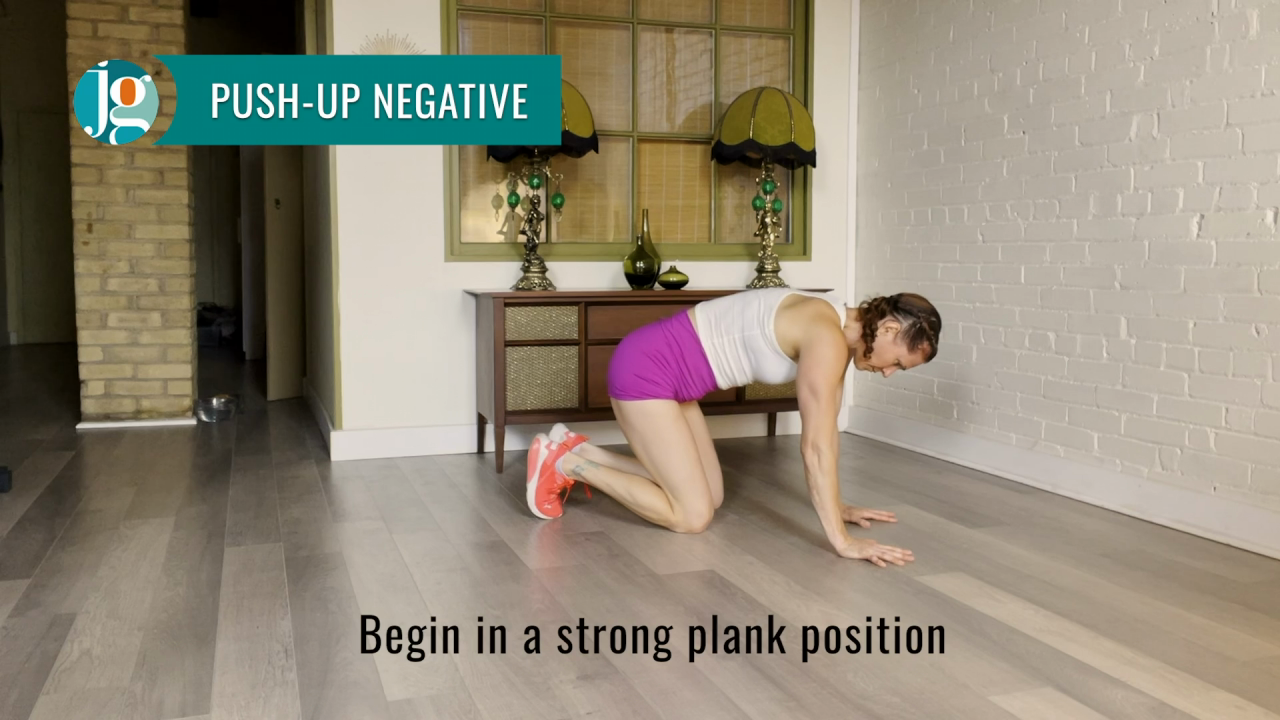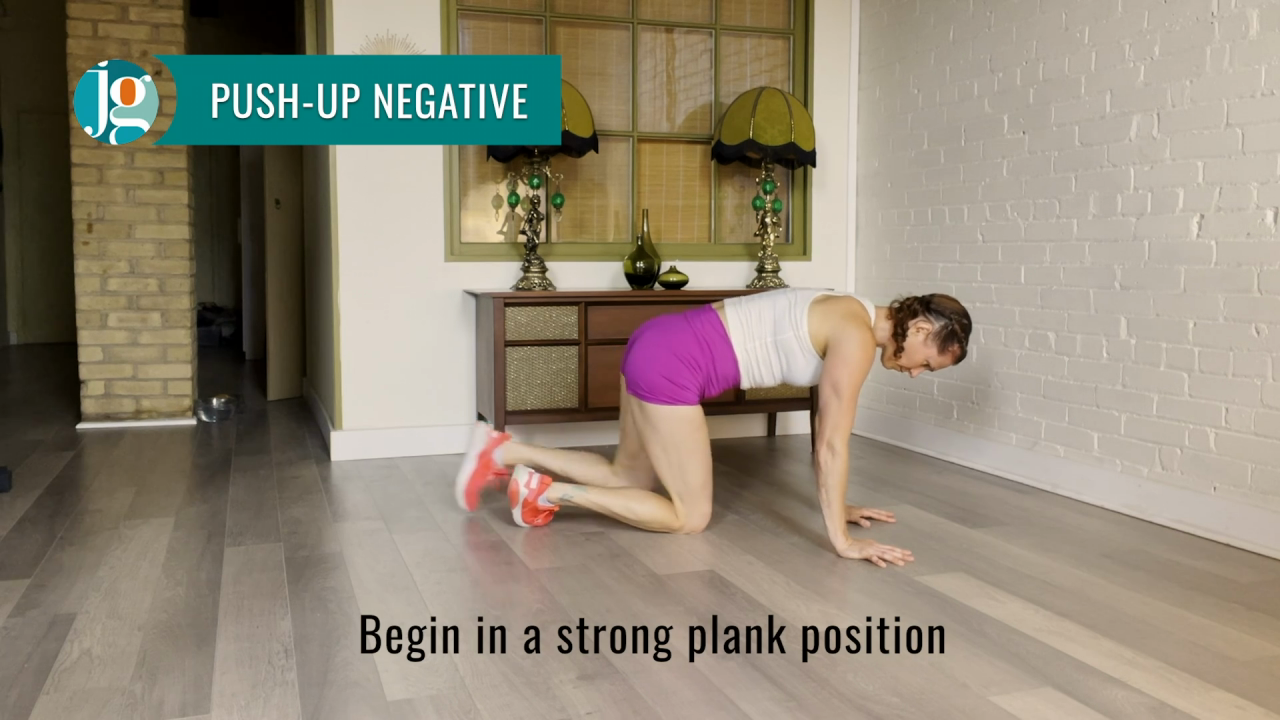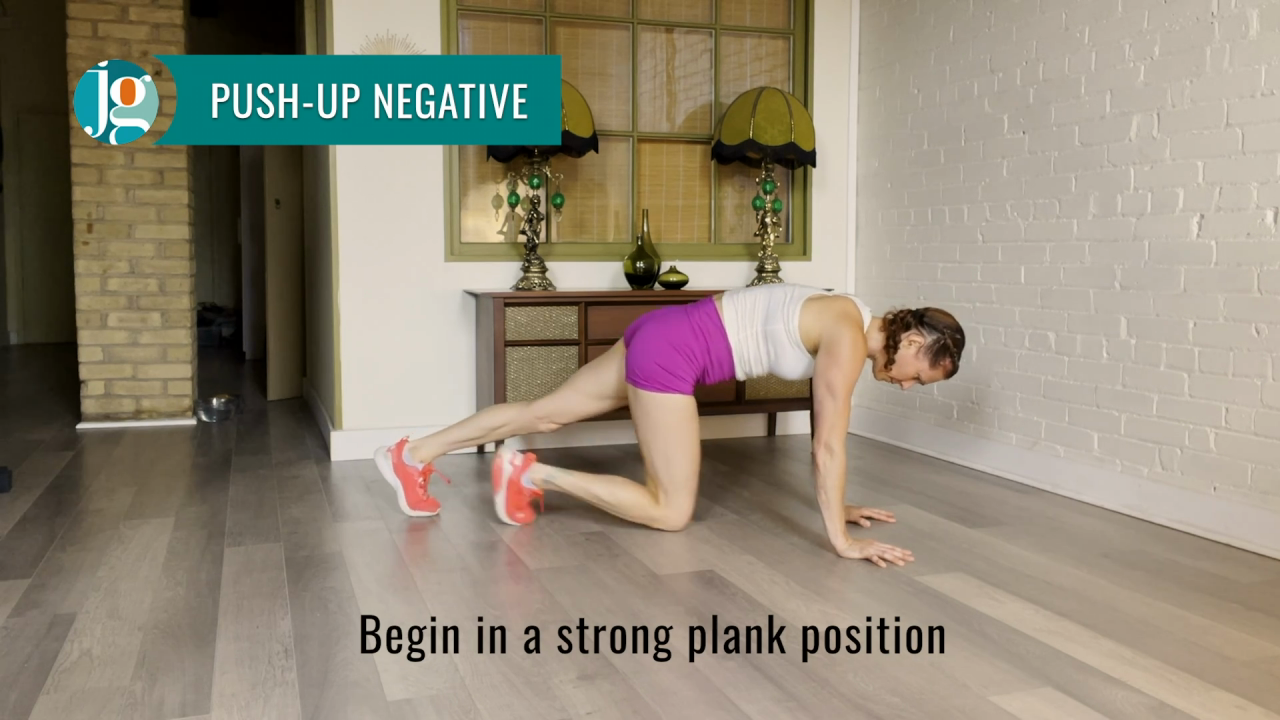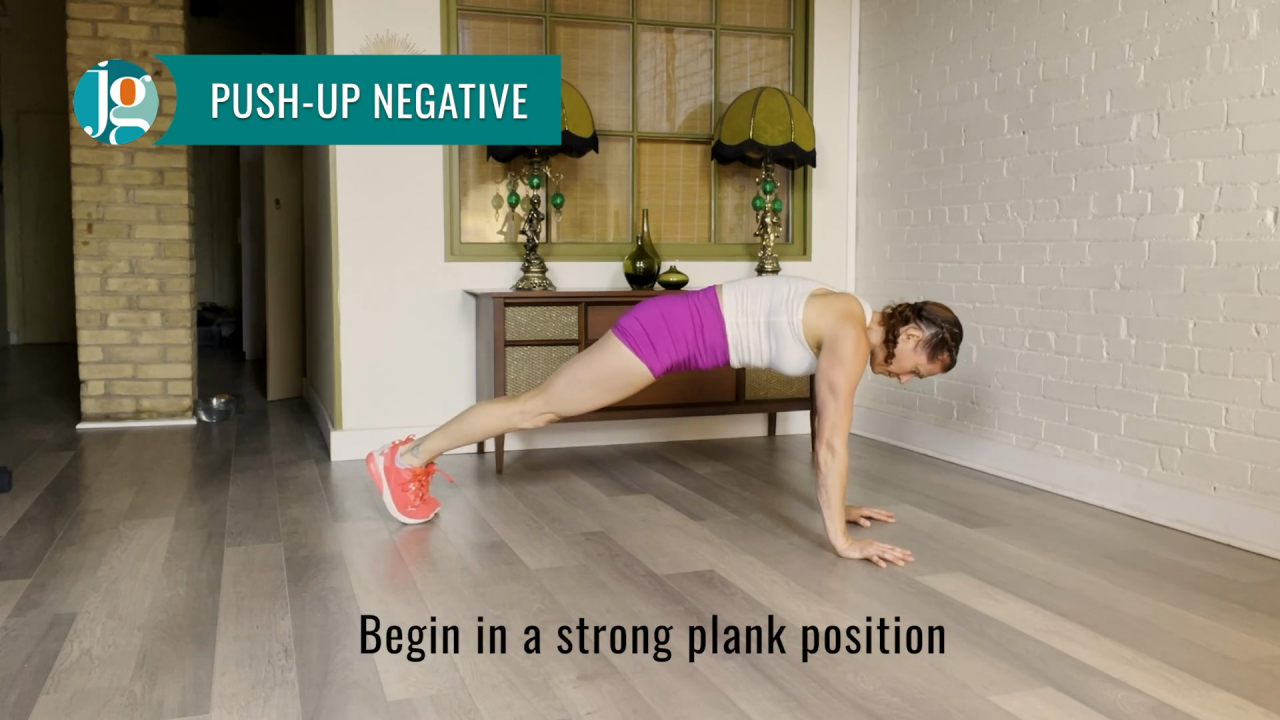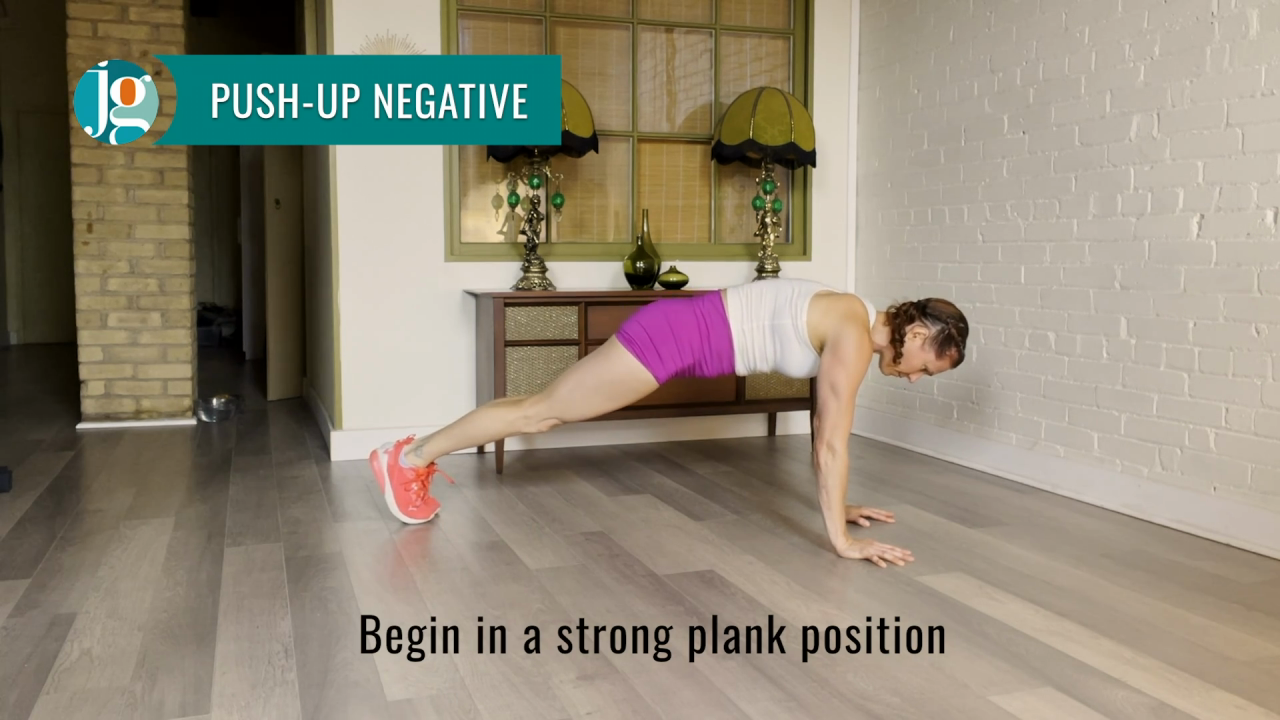
dt=1s
person 1, frame 1
left shoulder: (841, 331)
right shoulder: (827, 338)
left elbow: (827, 428)
right elbow: (816, 446)
left wrist: (838, 506)
right wrist: (842, 541)
left hip: (662, 369)
right hip: (643, 370)
left knee: (708, 496)
right knee: (692, 516)
left ankle: (575, 449)
right ankle: (564, 464)
person 1, frame 2
left shoulder: (849, 322)
right shoulder: (857, 334)
left elbow: (826, 430)
right elbow: (832, 445)
left wrist: (838, 507)
right wrist: (842, 539)
left hip: (659, 347)
right hip: (671, 365)
left knee: (629, 483)
right knee: (691, 517)
left ankle: (503, 451)
right ankle: (545, 491)
person 1, frame 3
left shoulder: (850, 324)
right shoulder: (848, 337)
left elbow: (826, 434)
right elbow: (828, 444)
left wrist: (839, 505)
right wrist: (841, 538)
left hip: (662, 336)
right hip: (672, 351)
left knee: (543, 413)
right knee: (672, 513)
left ankle: (412, 456)
right ankle: (531, 475)
person 1, frame 4
left shoulder: (849, 324)
right shoulder: (850, 334)
left elbow: (825, 432)
right elbow: (832, 444)
left wrist: (839, 506)
right wrist: (842, 540)
left hip: (676, 326)
right hip: (669, 331)
left knee: (546, 408)
right knee: (540, 407)
left ankle: (419, 454)
right ankle: (405, 459)
person 1, frame 5
left shoulder: (848, 326)
right shoulder: (854, 334)
left elbow: (824, 429)
right elbow: (832, 443)
left wrist: (839, 505)
right wrist: (841, 539)
left hip: (681, 332)
right hip: (674, 335)
left knee: (546, 409)
right knee: (541, 411)
left ankle: (420, 453)
right ankle: (408, 457)
